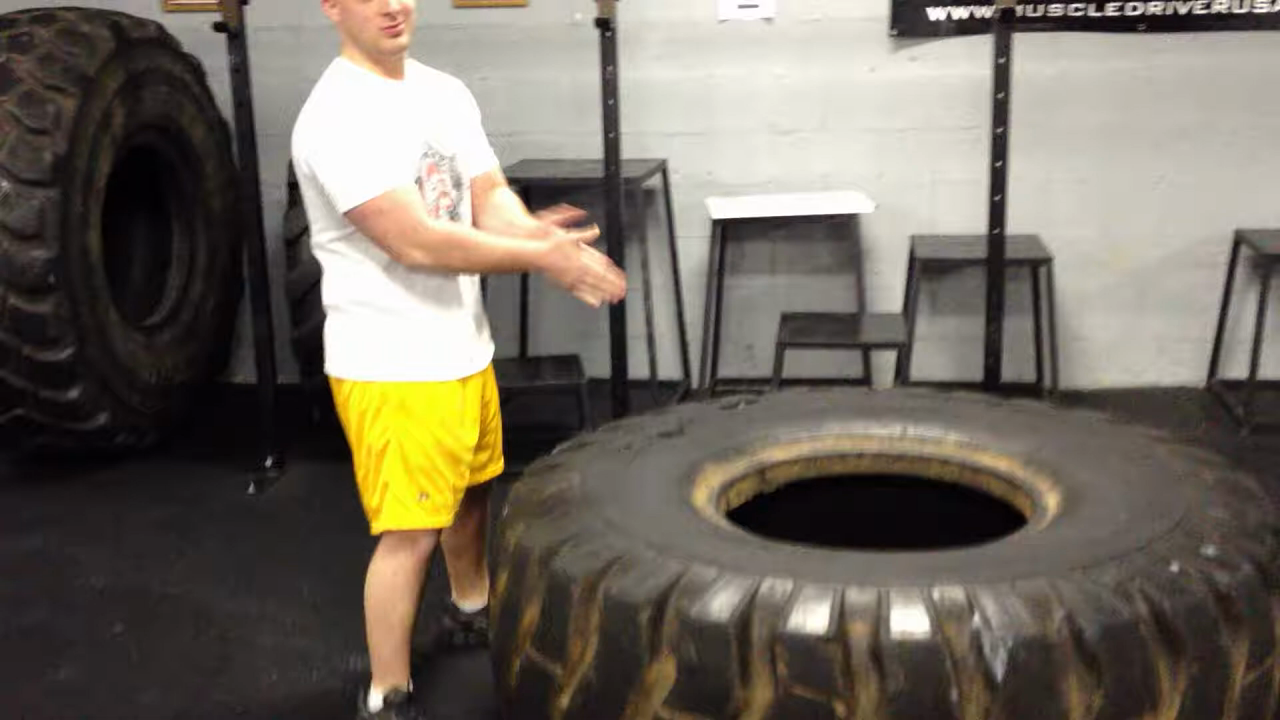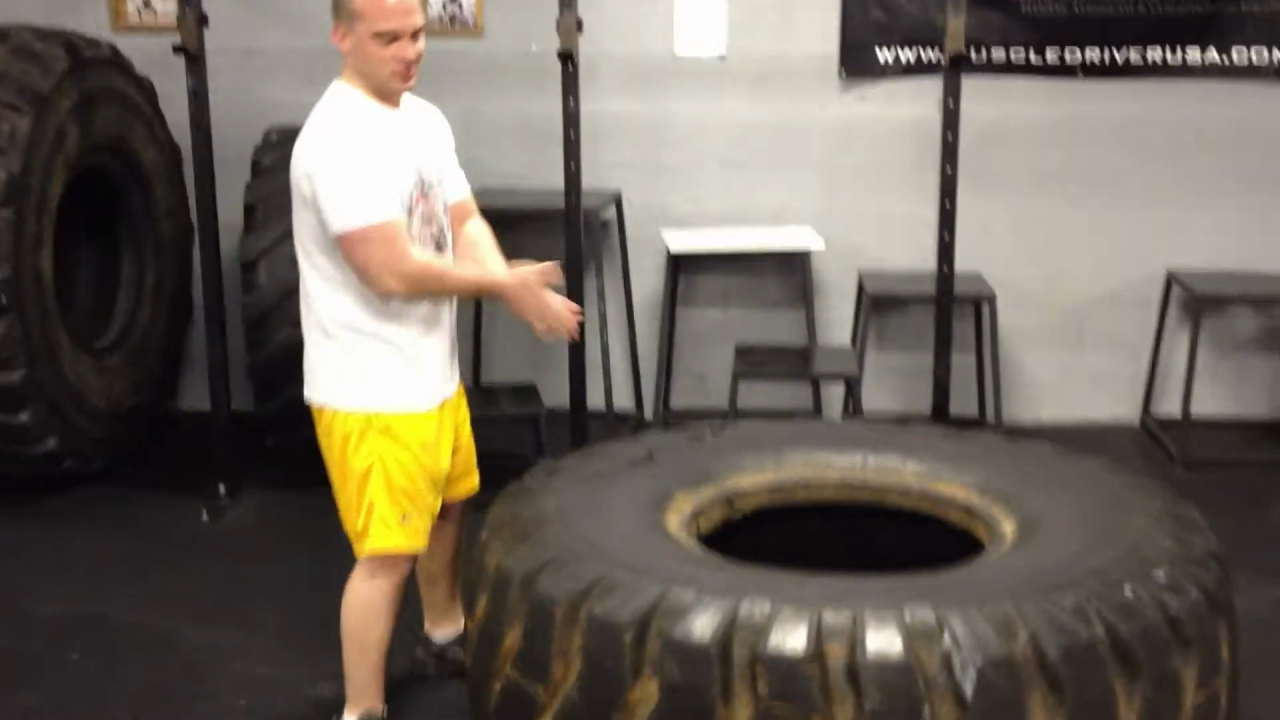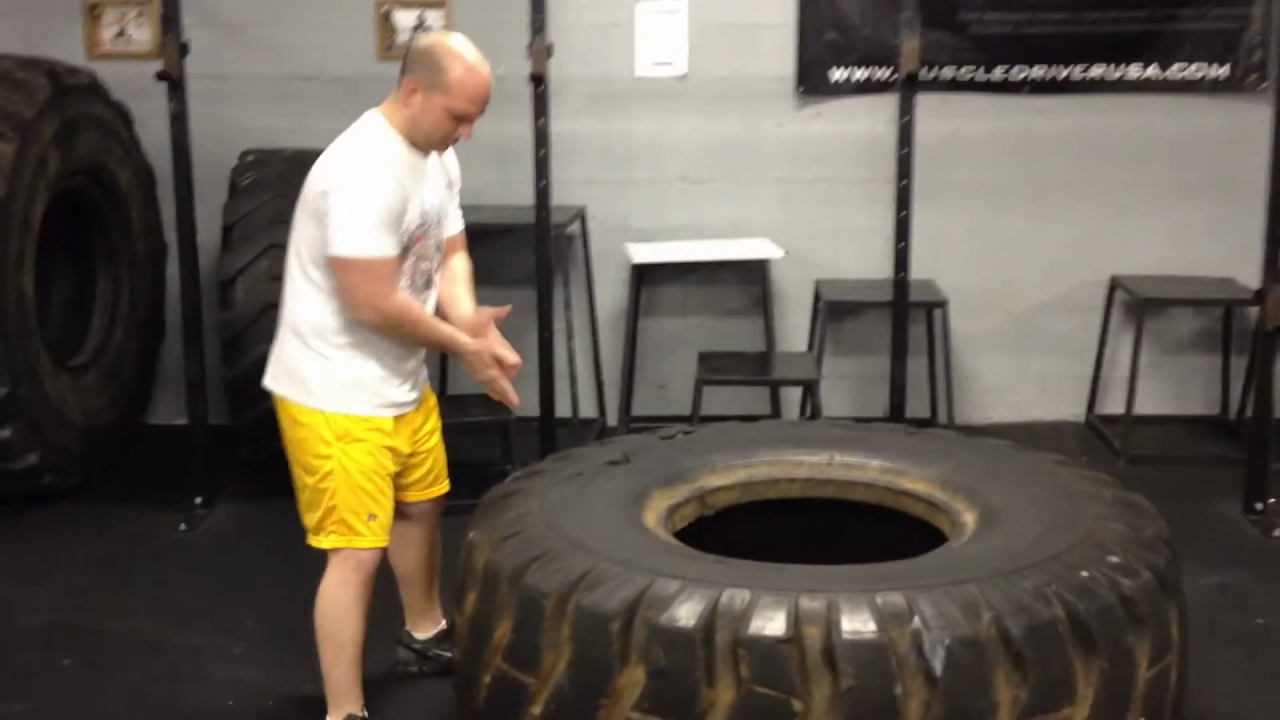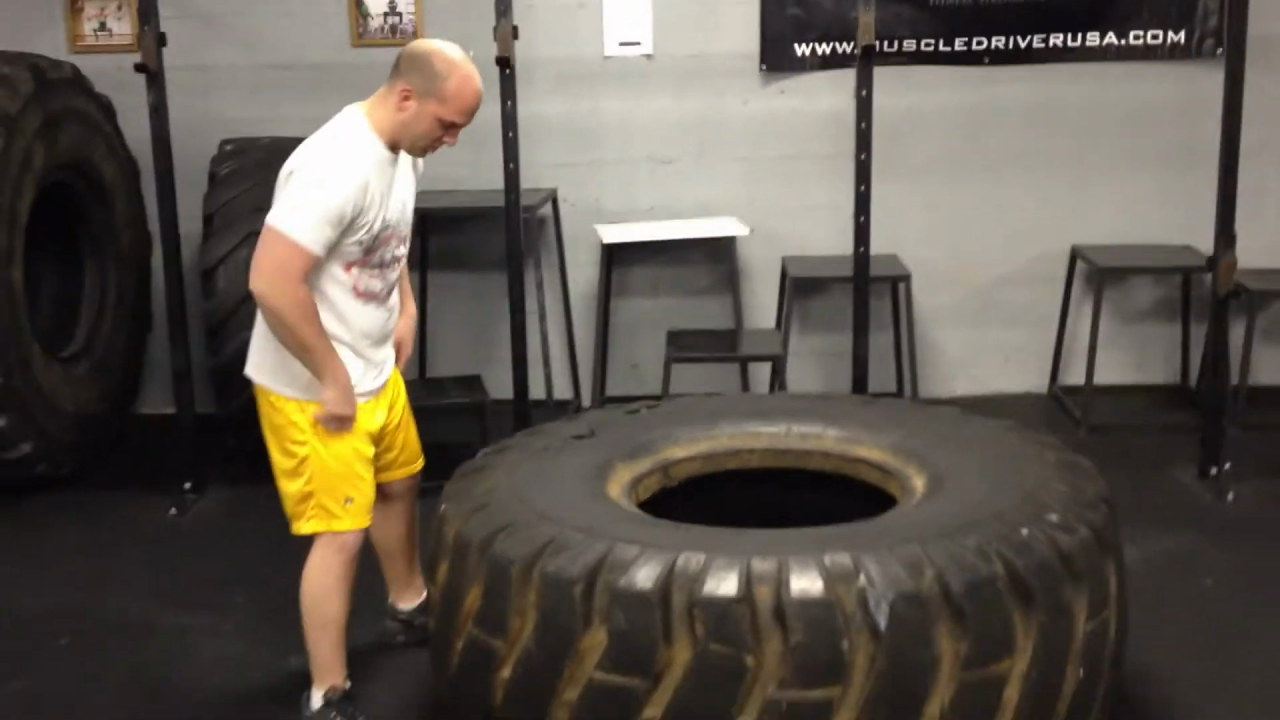
dt=0.4s
person 1, frame 1
left shoulder: (444, 91)
right shoulder: (338, 115)
left elbow: (489, 197)
right elbow: (416, 242)
left wrist: (536, 237)
right wrist: (536, 257)
left hip: (462, 344)
right hip: (392, 364)
left knee: (471, 489)
right knee: (409, 534)
left ankle: (472, 604)
person 1, frame 2
left shoulder: (424, 121)
right shoulder: (340, 137)
left elbow: (463, 223)
right elbow: (394, 272)
left wrist: (510, 277)
right wrist: (503, 287)
left hip: (432, 371)
right hip: (373, 391)
left knee: (445, 506)
right knee: (387, 555)
left ankle: (445, 633)
person 1, frame 3
left shoulder: (437, 160)
right shoulder: (362, 172)
left elbow: (449, 256)
right elbow: (370, 304)
left wrist: (474, 332)
right wrist: (461, 337)
left hip: (400, 381)
right hip: (336, 393)
left knee: (420, 504)
right knee: (357, 553)
left ankle: (424, 635)
person 1, frame 4
left shoulder: (398, 153)
right shoulder: (335, 165)
right elbow: (271, 283)
left wrist: (404, 304)
right wrist: (330, 379)
left hip: (374, 368)
right hip: (311, 388)
left knee: (400, 483)
right knee: (340, 535)
left ankle: (408, 605)
